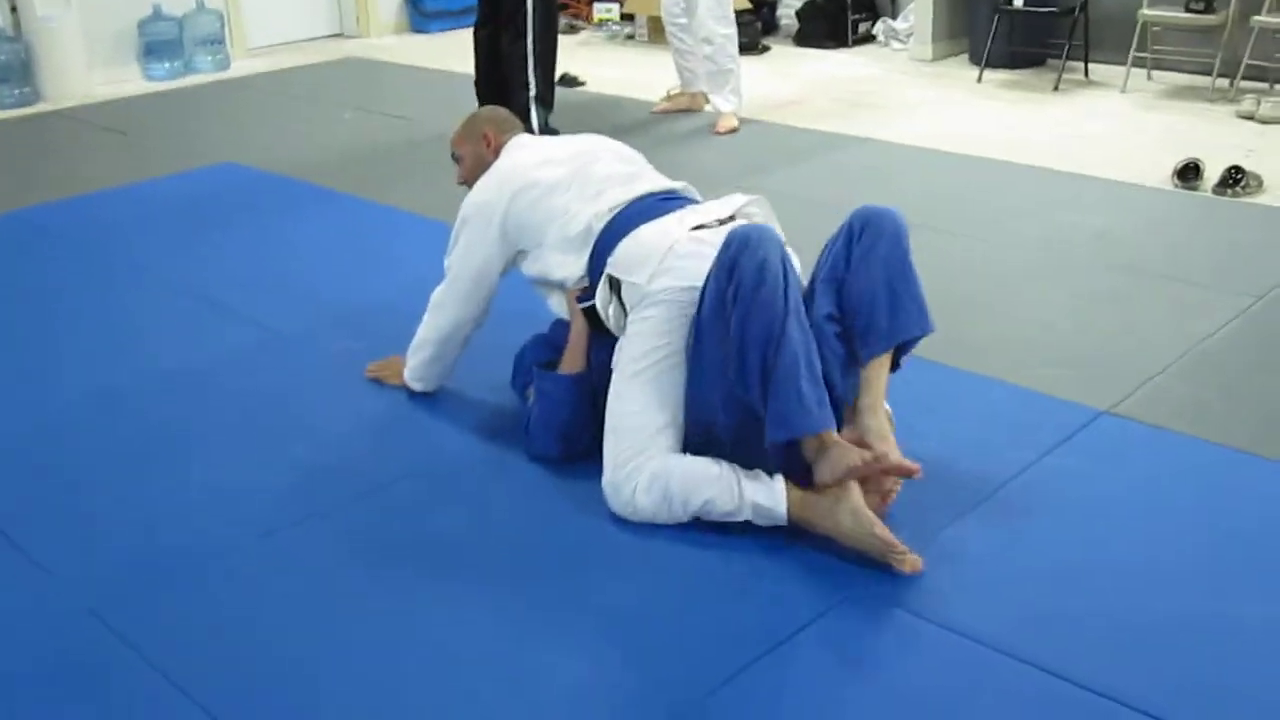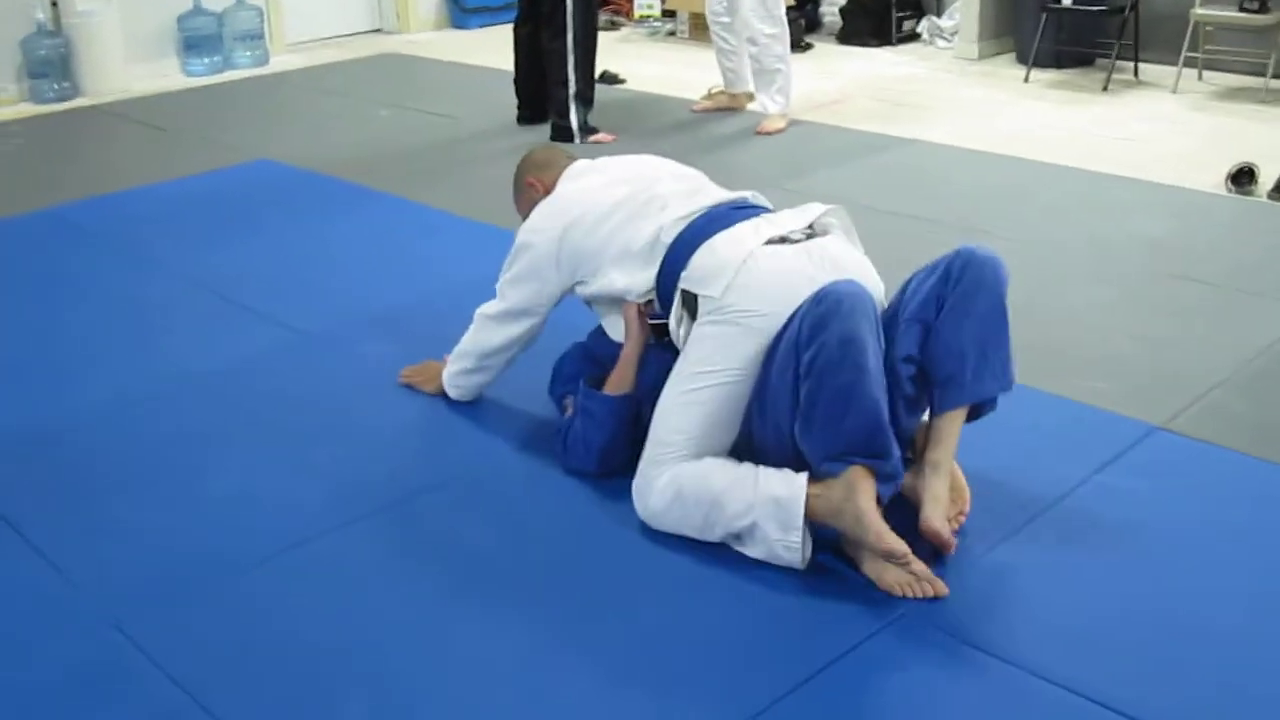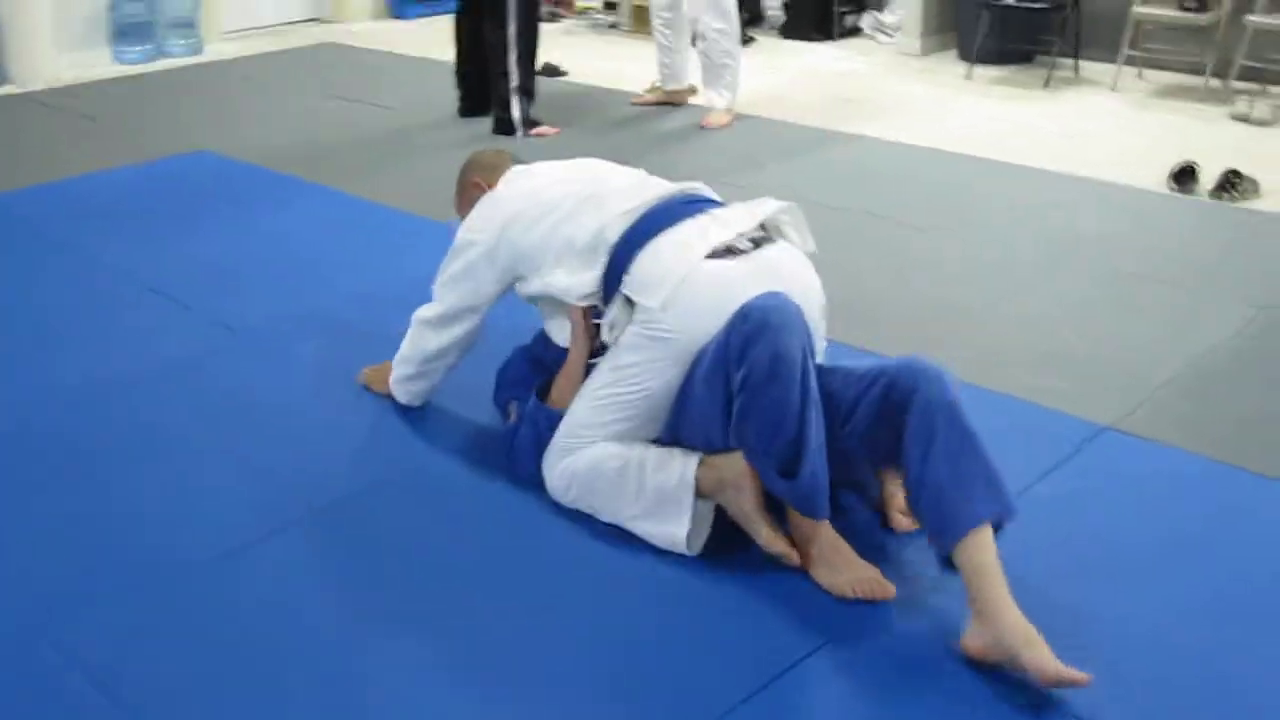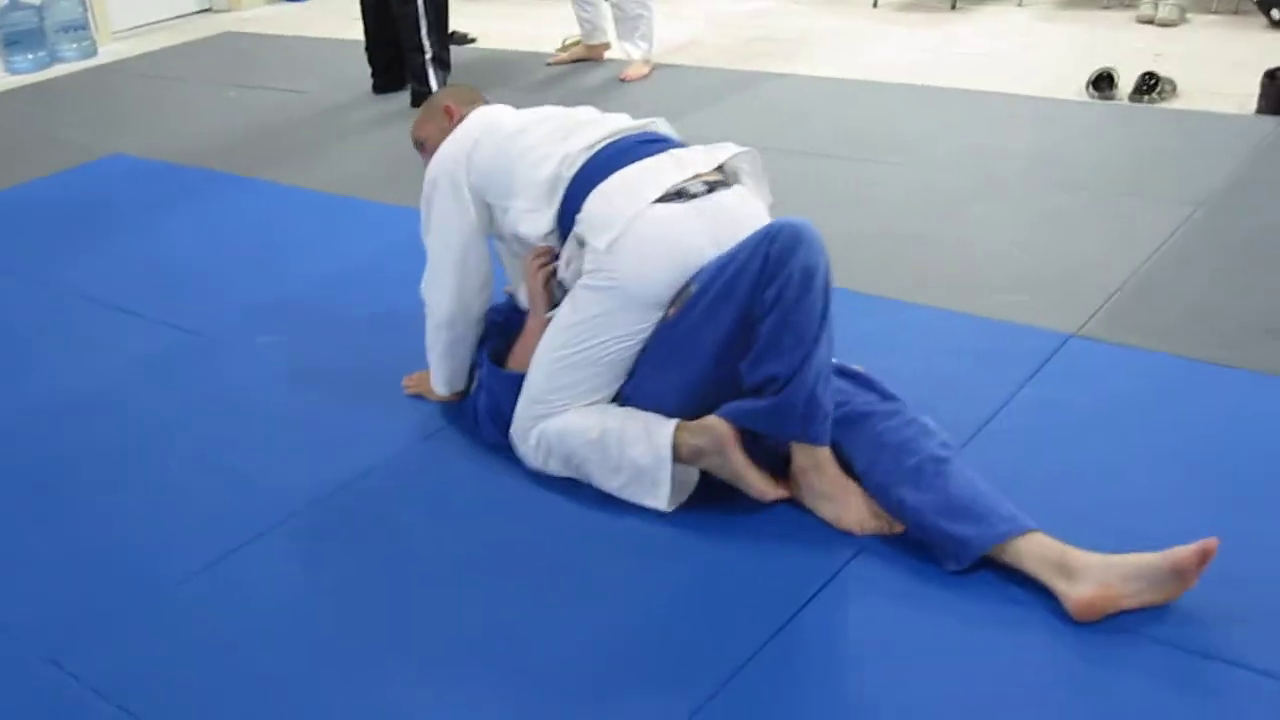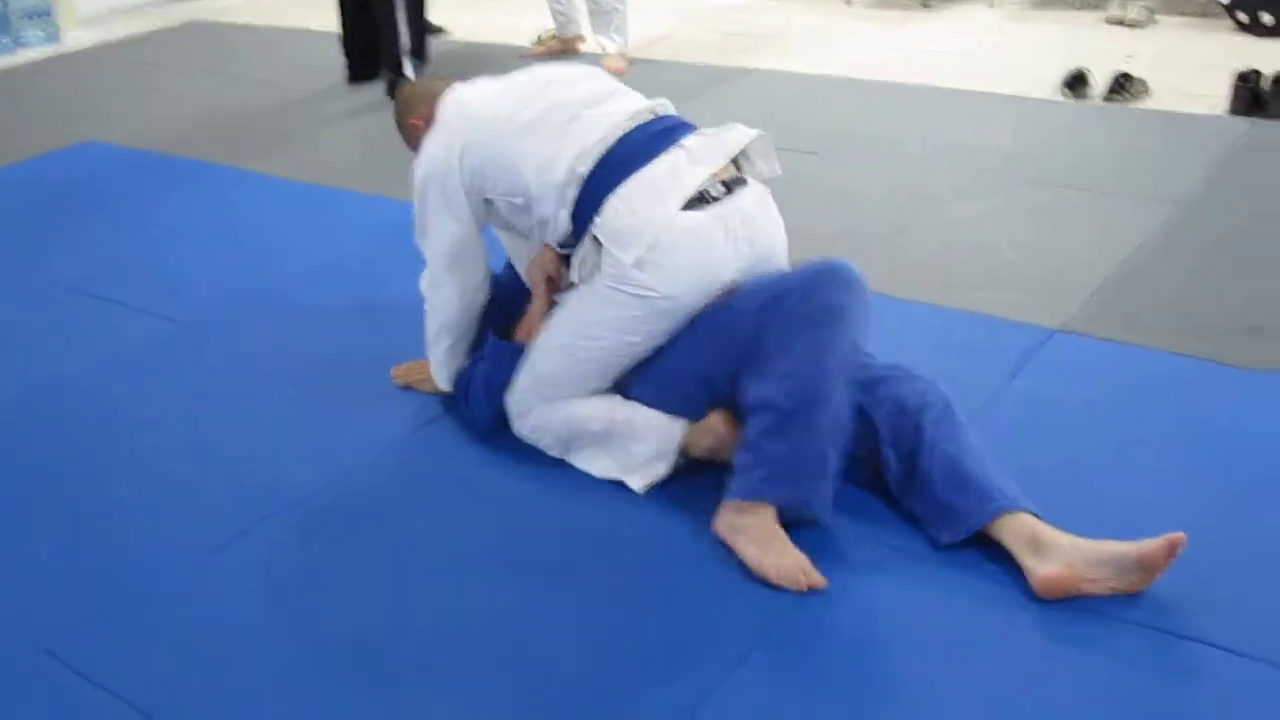
dt=0.5s
person 1, frame 1
right shoulder: (563, 347)
right elbow: (554, 440)
right wrist: (578, 323)
right hip: (721, 428)
left knee: (875, 224)
right knee: (753, 244)
left ankle: (867, 423)
person 1, frame 2
right shoulder: (596, 357)
right elbow: (591, 456)
right wrist: (634, 339)
left hip: (860, 418)
right hip: (769, 429)
left knee: (975, 269)
right knee: (843, 304)
left ankle: (930, 474)
person 1, frame 3
right shoulder: (538, 363)
right elbow: (540, 459)
right wrist: (580, 347)
left hip: (794, 414)
right hip: (698, 431)
left knee: (914, 385)
right knee: (772, 318)
left ankle: (996, 617)
right ankle: (811, 536)
person 1, frame 4
right shoulder: (510, 326)
right elbow: (497, 420)
right wrist: (540, 311)
left hip: (734, 386)
right hip: (656, 392)
left knee: (881, 426)
right knee: (789, 245)
left ankle: (1069, 568)
person 1, frame 5
right shoulder: (514, 301)
right elbow: (485, 406)
right wrist: (541, 300)
left hip: (727, 376)
right hip: (649, 381)
left knee: (900, 397)
right knee: (830, 288)
left ankle: (1043, 547)
right ankle: (752, 509)
person 2, frame 1
left shoulder: (491, 194)
right shoulder: (595, 143)
left elbow: (457, 304)
left wrist: (416, 371)
left hip: (669, 275)
right hip: (740, 235)
left knee: (633, 483)
left ankle: (817, 506)
right ankle: (864, 422)
person 2, frame 2
left shoulder: (551, 219)
right shoulder: (648, 167)
left elbow: (503, 321)
left wrist: (453, 377)
left hip: (749, 287)
right hip: (835, 256)
left knee: (662, 488)
left ankle: (829, 500)
person 2, frame 3
left shoulder: (492, 215)
right shoulder: (586, 173)
left elbow: (444, 320)
left wrist: (402, 381)
left hip: (692, 295)
left knee: (573, 465)
left ankle: (716, 476)
person 2, frame 4
left shoulder: (455, 155)
right shoulder: (551, 122)
left elbow: (454, 293)
left wrist: (446, 380)
left hip: (640, 239)
left knee: (540, 431)
left ankle: (696, 442)
person 2, frame 5
left shoulder: (442, 150)
right shoulder: (556, 75)
left elbow: (455, 284)
left wrist: (446, 372)
left hip: (664, 245)
left knee: (537, 411)
